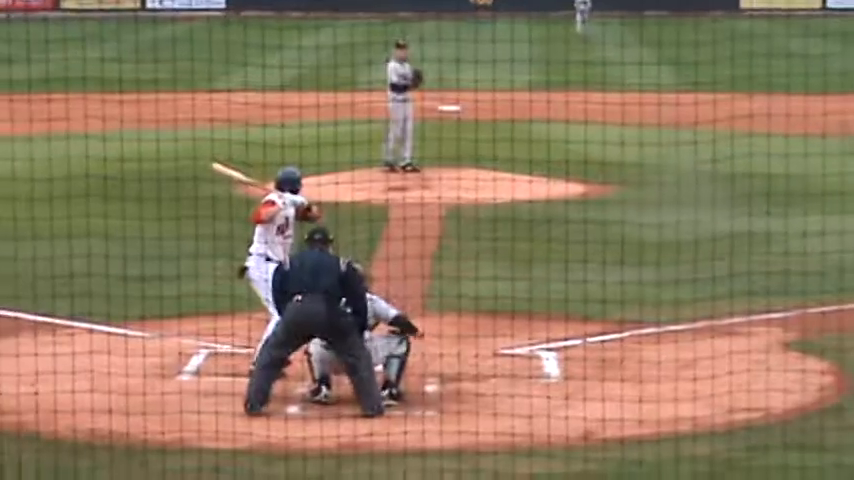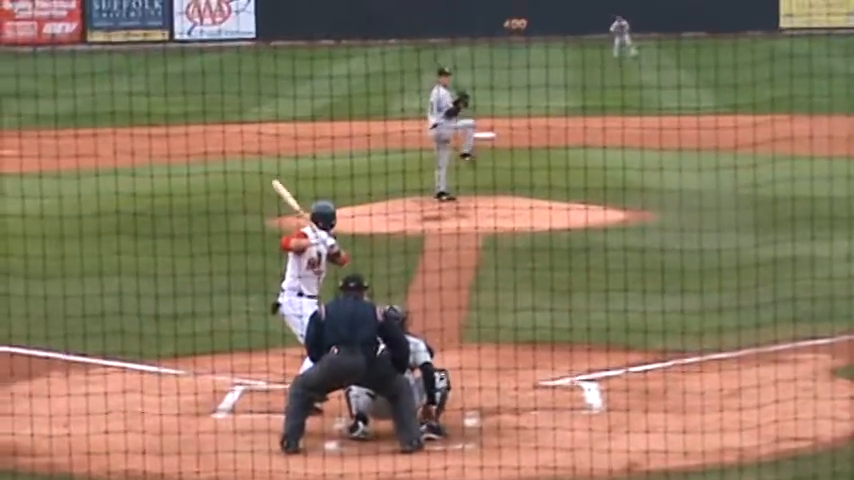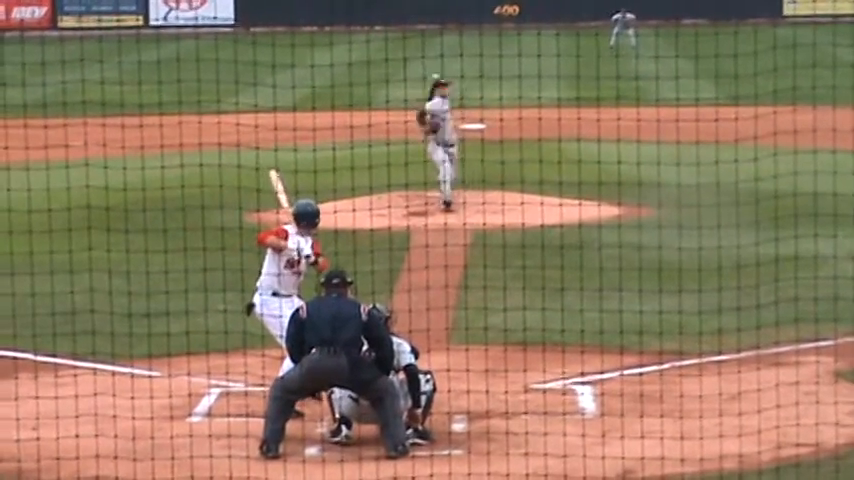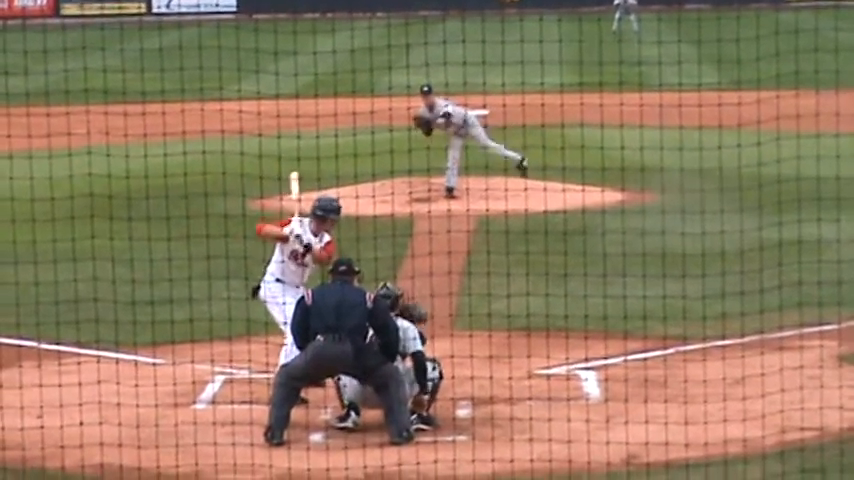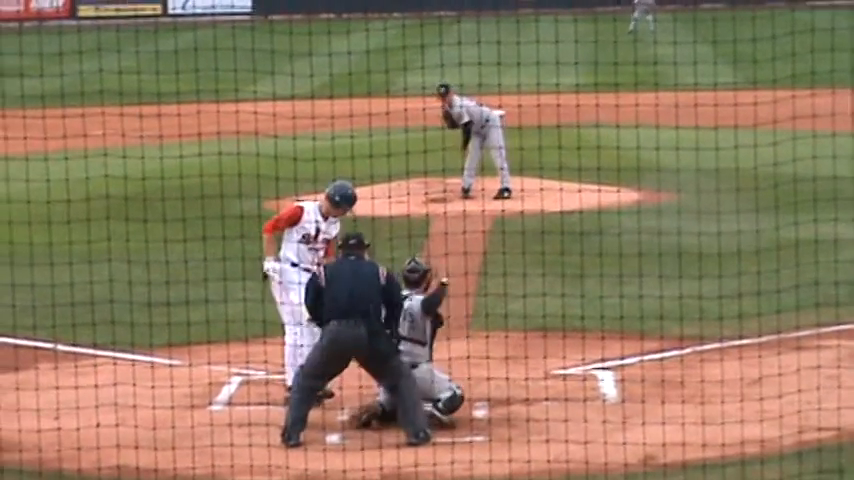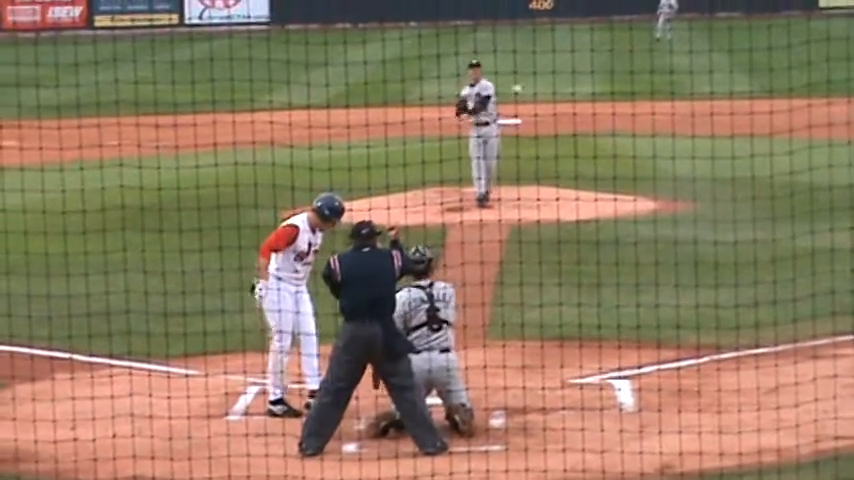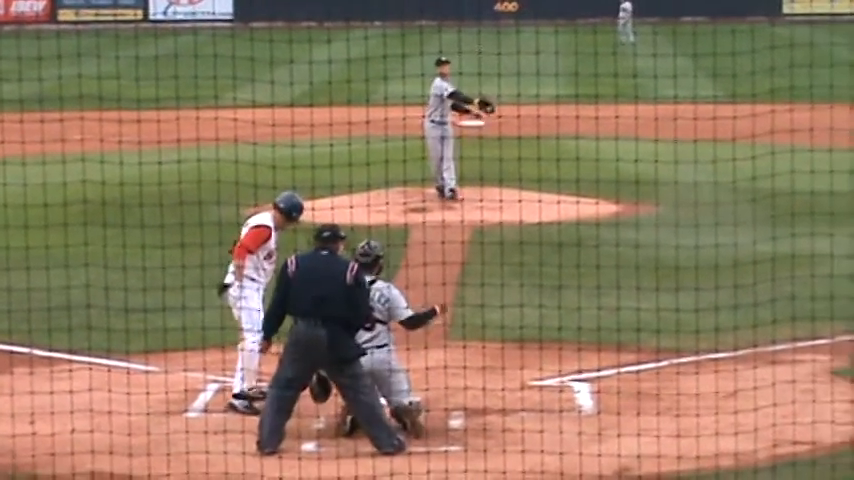
dt=0.7s
person 1, frame 1
left shoulder: (291, 206)
right shoulder: (272, 202)
left elbow: (314, 215)
right elbow: (257, 218)
left wrist: (303, 205)
right wrist: (282, 207)
left hip: (275, 268)
right hip: (262, 270)
right knee: (281, 315)
person 1, frame 2
left shoulder: (324, 240)
right shoulder: (304, 236)
left elbow: (343, 260)
right elbow: (285, 244)
left wrist: (334, 247)
right wrist: (314, 241)
left hip: (308, 302)
right hip: (296, 302)
person 1, frame 3
left shoulder: (310, 241)
right shoulder: (285, 233)
left elbow: (323, 266)
right elbow: (262, 239)
left wrist: (312, 257)
right wrist: (290, 246)
left hip: (290, 299)
right hip: (271, 301)
person 1, frame 4
left shoulder: (326, 239)
right shoulder: (294, 224)
left elbow: (323, 259)
right elbow: (261, 229)
left wrist: (306, 243)
right wrist: (286, 232)
left hip: (296, 289)
right hip: (275, 287)
person 1, frame 5
left shoulder: (333, 224)
right shoulder: (301, 211)
right elbow: (269, 228)
right wrist: (269, 260)
left hip: (310, 276)
right hip: (289, 274)
left knee: (314, 329)
right knee: (296, 330)
right ankle: (293, 387)
person 1, frame 6
left shoulder: (317, 232)
right shoulder: (294, 227)
right elbow: (266, 249)
right wrist: (263, 283)
left hip: (299, 288)
right hip: (279, 287)
left knee: (310, 339)
right knee: (281, 343)
left ankle: (315, 394)
right ankle: (275, 401)
person 1, frame 7
left shoulder: (258, 219)
right shoulder: (264, 227)
left elbow: (242, 249)
right elbow: (240, 252)
right wrist: (238, 283)
left hip: (248, 285)
right hip: (246, 286)
left knee: (252, 335)
right knee: (255, 339)
left ankle: (248, 387)
right ankle: (239, 395)
person 2, frame 1
left shoulder: (289, 263)
right shoulder: (341, 264)
left elbow: (278, 296)
right elbow: (358, 298)
right wrist: (359, 329)
left hip: (296, 312)
right hip: (328, 313)
left knee: (270, 353)
right knee: (357, 355)
left ankle: (253, 404)
right ankle: (372, 405)
person 2, frame 2
left shoulder: (323, 311)
right shoulder: (376, 312)
left elbow: (312, 346)
right elbow: (400, 346)
right wrist: (398, 371)
left hip: (333, 363)
right hip: (366, 363)
left knee: (300, 388)
right knee: (400, 389)
left ankle: (290, 441)
right ankle: (411, 440)
person 2, frame 3
left shoulder: (304, 310)
right shoulder: (362, 310)
left elbow: (293, 346)
right elbow: (384, 346)
right wrist: (382, 372)
left hip: (315, 364)
right hip: (350, 365)
left knee: (280, 391)
right knee: (386, 392)
left ankle: (270, 446)
right ankle: (396, 445)
person 2, frame 4
left shoulder: (310, 296)
right shoulder: (367, 298)
left elbow: (298, 333)
right elbow: (389, 333)
right wrist: (387, 359)
left hip: (319, 351)
right hip: (354, 352)
left knee: (285, 378)
right knee: (391, 378)
left ankle: (275, 432)
right ankle: (400, 431)
person 2, frame 5
left shoulder: (323, 272)
right shoulder: (379, 271)
left elbow: (313, 307)
right elbow: (396, 302)
right wrist: (388, 329)
left hip: (336, 333)
right hip: (370, 334)
left knee: (306, 379)
right knee: (401, 378)
left ankle: (292, 434)
right ankle: (417, 432)
person 2, frame 6
left shoulder: (338, 264)
right shoulder: (392, 259)
right elbow: (405, 264)
right wrist: (395, 242)
left hip: (353, 332)
right hip: (385, 331)
left knee: (333, 389)
right knee: (406, 388)
left ankle: (311, 443)
right ankle: (430, 442)
person 2, frame 7
left shoulder: (294, 264)
right shoulder: (351, 270)
left elbow: (279, 303)
right elbow: (361, 314)
left wrist: (268, 334)
right wrist: (348, 334)
left hip: (301, 333)
right hip: (336, 337)
left knee: (282, 388)
right knee: (359, 390)
left ankle: (268, 440)
right ankle: (387, 441)
person 3, frame 1
right shoulder: (371, 299)
right elbow: (399, 321)
right wrist: (414, 331)
left hip: (330, 357)
left knee: (313, 345)
right knee: (400, 339)
left ankle: (322, 387)
right ankle: (390, 390)
person 3, frame 2
right shoulder: (414, 342)
right elbow: (428, 371)
right wrist: (431, 404)
left hip: (373, 405)
right knee: (440, 376)
left ankle: (359, 423)
right ankle: (429, 425)
person 3, frame 3
right shoulder: (398, 343)
right elbow: (412, 374)
right wrist: (415, 407)
left hip: (356, 410)
right knee: (426, 378)
left ankle: (342, 427)
right ankle: (414, 429)
person 3, frame 4
right shoulder: (406, 326)
right elbow: (419, 360)
right wrist: (423, 393)
left hip: (362, 393)
left knee: (342, 373)
right knee: (432, 367)
left ankle: (350, 412)
right ankle: (419, 415)
person 3, frame 5
right shoulder: (418, 302)
right elbow: (429, 306)
right wrist: (443, 283)
right hip: (417, 372)
left knee: (388, 408)
right knee: (455, 397)
left ankle: (378, 409)
right ankle: (437, 408)
person 3, frame 6
left shoulder: (402, 297)
right shoulder: (448, 290)
left hip: (415, 362)
right hip: (445, 360)
right knee: (460, 408)
left ankle: (389, 420)
right ankle: (459, 413)
person 3, frame 7
right shoulder: (389, 291)
right elbow: (411, 323)
right wrist: (434, 311)
right hip: (383, 356)
right knee: (403, 404)
left ankle: (351, 416)
right ankle: (408, 414)
person 4, frame 1
left shoulder: (407, 66)
right shoulder: (392, 66)
right elbow: (393, 87)
left wrist: (414, 83)
right wrist: (409, 85)
left hip: (407, 102)
right hip: (397, 103)
left knee: (408, 133)
right knee: (394, 134)
left ankle: (406, 162)
right ankle: (388, 162)
person 4, frame 2
left shoulder: (437, 91)
right shoulder: (442, 92)
right elbow: (449, 113)
left wrist: (456, 102)
right wrist: (461, 105)
left hip: (437, 130)
right hip: (442, 129)
left knee: (442, 163)
right knee: (470, 124)
left ankle: (441, 191)
right ankle: (466, 152)
person 4, frame 3
left shoulder: (442, 101)
right shoulder: (438, 102)
right elbow: (422, 112)
left hip: (450, 145)
right hip: (436, 145)
left knee: (451, 173)
right knee: (446, 168)
left ankle: (443, 187)
right ankle: (447, 201)
person 4, frame 4
left shoulder: (442, 106)
right shoulder: (424, 111)
left elbow: (446, 116)
right elbow: (427, 132)
left wrist: (442, 120)
right wrist: (422, 125)
left hip: (467, 123)
right hip: (455, 131)
left knee: (488, 144)
right knee: (452, 158)
left ankle: (518, 160)
right ankle: (449, 188)
person 4, frame 5
left shoulder: (459, 106)
right shoulder: (449, 107)
left elbow: (466, 128)
right elbow: (453, 125)
left wrist: (465, 146)
right wrist: (447, 118)
left hip: (490, 123)
right hip: (477, 128)
left knee: (498, 155)
right knee: (472, 157)
left ankle: (506, 188)
right ankle: (466, 188)
person 4, frame 6
left shoulder: (487, 86)
right shoulder: (465, 91)
left elbow: (482, 104)
right elbow: (460, 113)
left wrist: (468, 113)
right wrist: (460, 110)
left hip: (491, 128)
right hip: (475, 129)
left knee: (491, 161)
right knee: (477, 161)
left ankle: (486, 190)
right ankle: (481, 195)
person 4, frame 7
left shoulder: (448, 84)
right shoulder: (438, 83)
right elbow: (456, 96)
left wrist: (470, 111)
right wrist: (476, 101)
left hip: (446, 125)
right hip: (433, 125)
left knee: (448, 157)
right knee: (436, 157)
left ankle: (450, 189)
right ankle: (440, 186)
